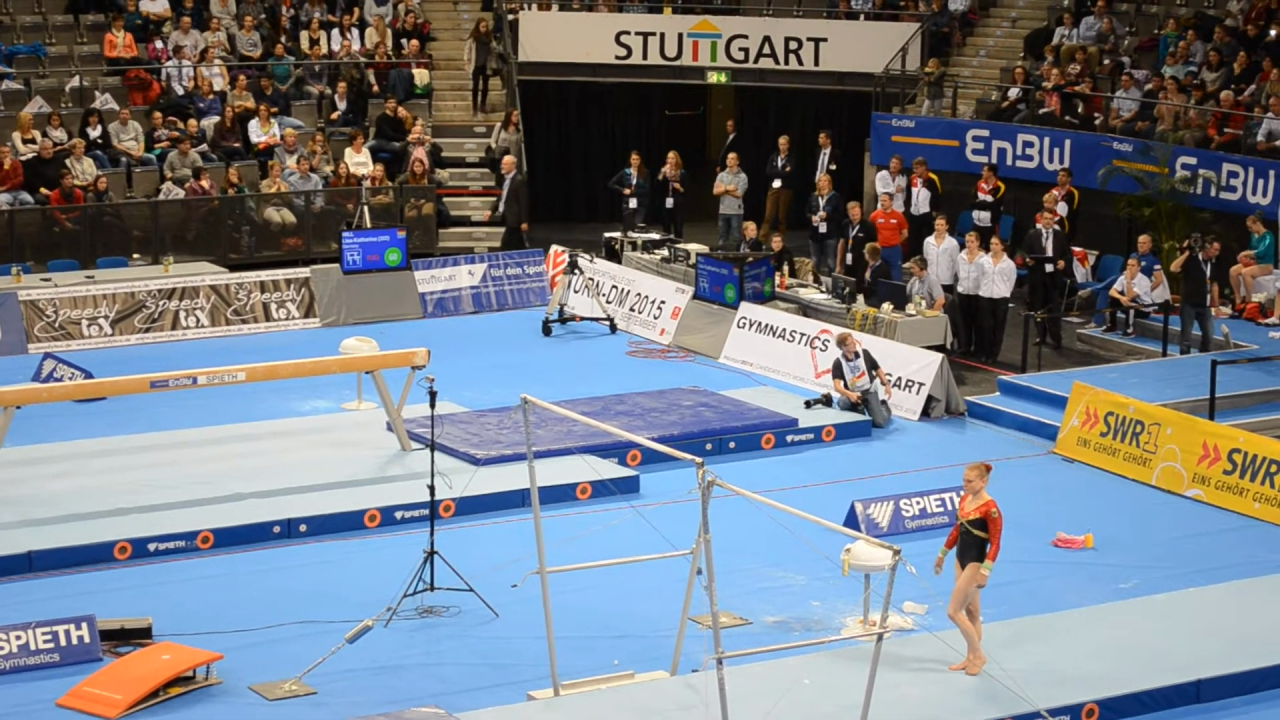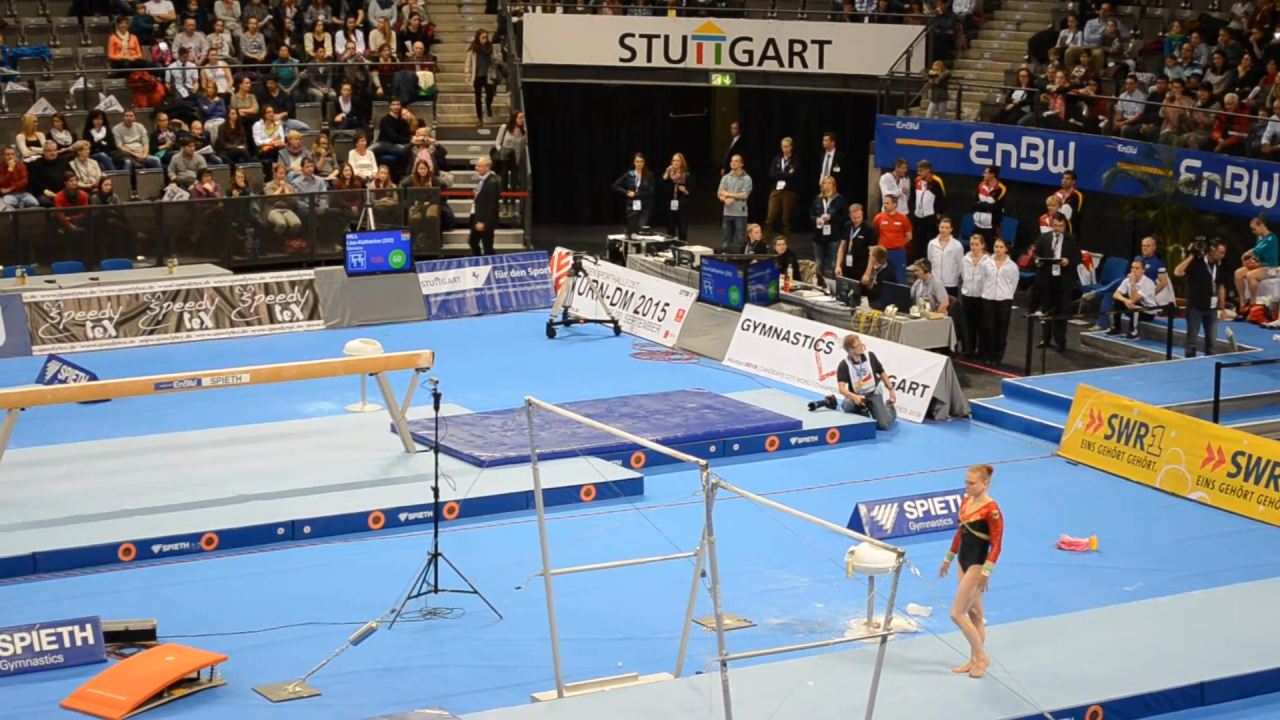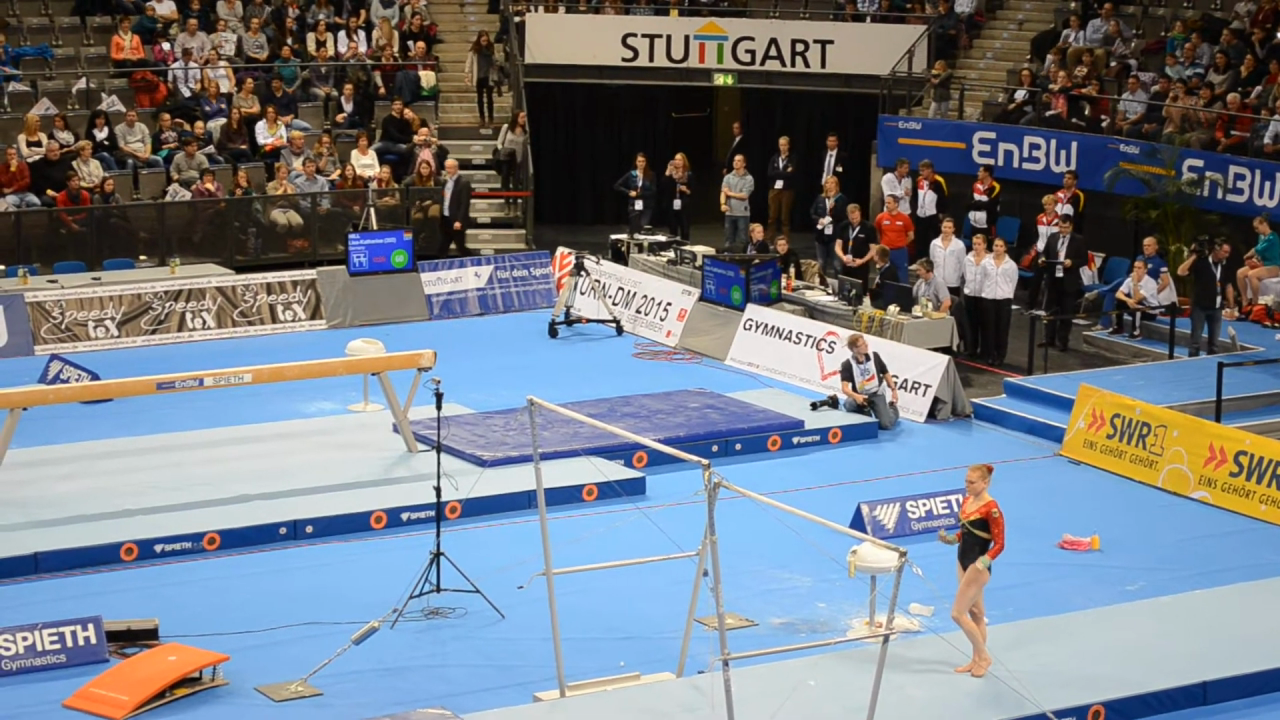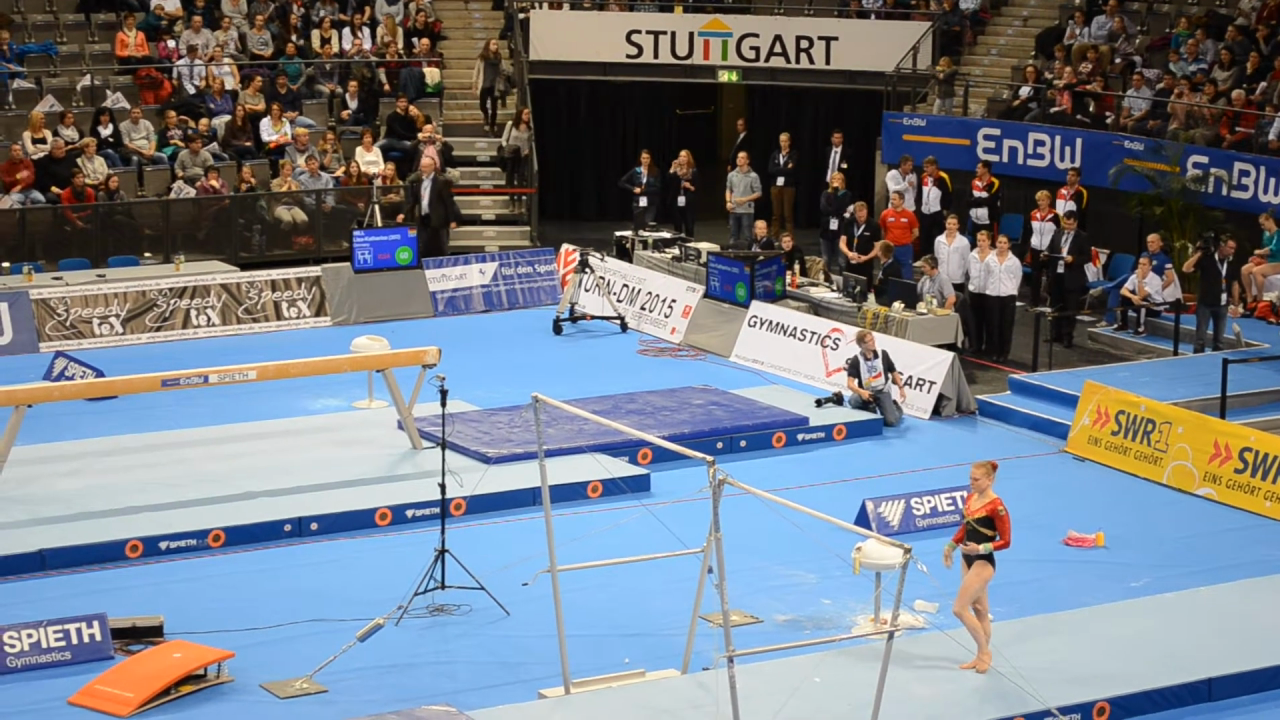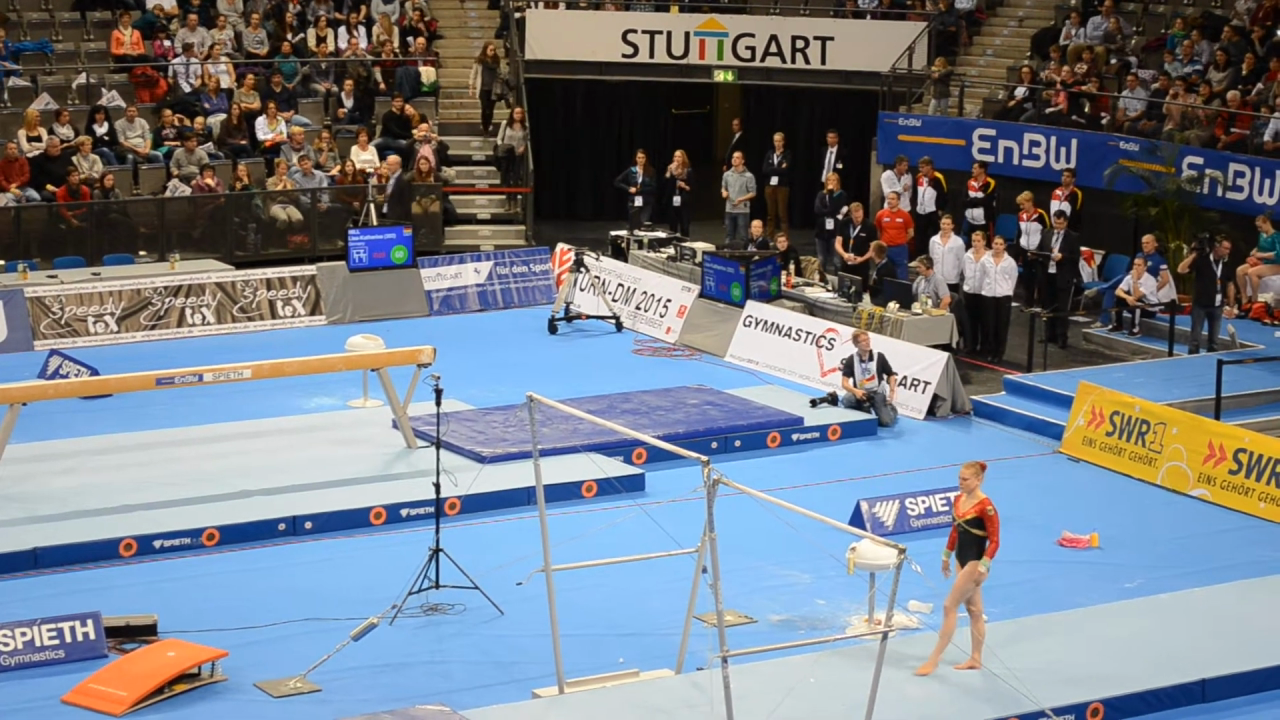
dt=0.4s
person 1, frame 1
left shoulder: (990, 508)
right shoulder: (964, 500)
left elbow: (995, 544)
left wrist: (985, 572)
right wrist: (942, 554)
left hip: (976, 563)
right hip: (961, 560)
left knee: (954, 611)
right knee: (971, 611)
left ankle: (978, 655)
right ankle: (971, 657)
person 1, frame 2
left shoulder: (991, 510)
right shoulder: (966, 501)
left elbow: (996, 546)
left wrist: (986, 573)
right wrist: (948, 559)
left hip: (977, 565)
right hip: (963, 562)
left knee: (957, 614)
right knee: (974, 614)
left ankle: (981, 657)
right ankle: (974, 660)
person 1, frame 3
left shoulder: (991, 509)
right shoulder: (967, 501)
left elbow: (999, 544)
left wrist: (980, 565)
right wrist: (950, 538)
left hip: (977, 566)
right hip: (965, 562)
left knee: (958, 613)
right knee: (975, 613)
left ankle: (984, 657)
right ankle: (976, 659)
person 1, frame 4
left shoulder: (996, 506)
right shoulder: (970, 498)
left elbow: (1005, 541)
left wrist: (980, 548)
right wrist: (950, 547)
left hip: (983, 562)
right hip: (969, 560)
left knee: (960, 608)
right knee: (979, 609)
left ankle: (985, 653)
right ankle: (981, 656)
person 1, frame 5
left shoulder: (986, 506)
right shoulder: (958, 500)
left elbow: (994, 541)
left wrist: (982, 568)
right wrist: (947, 557)
left hip: (975, 563)
right hip: (961, 560)
left knee: (949, 607)
right knee: (973, 610)
left ankle: (934, 658)
right ankle: (975, 659)
